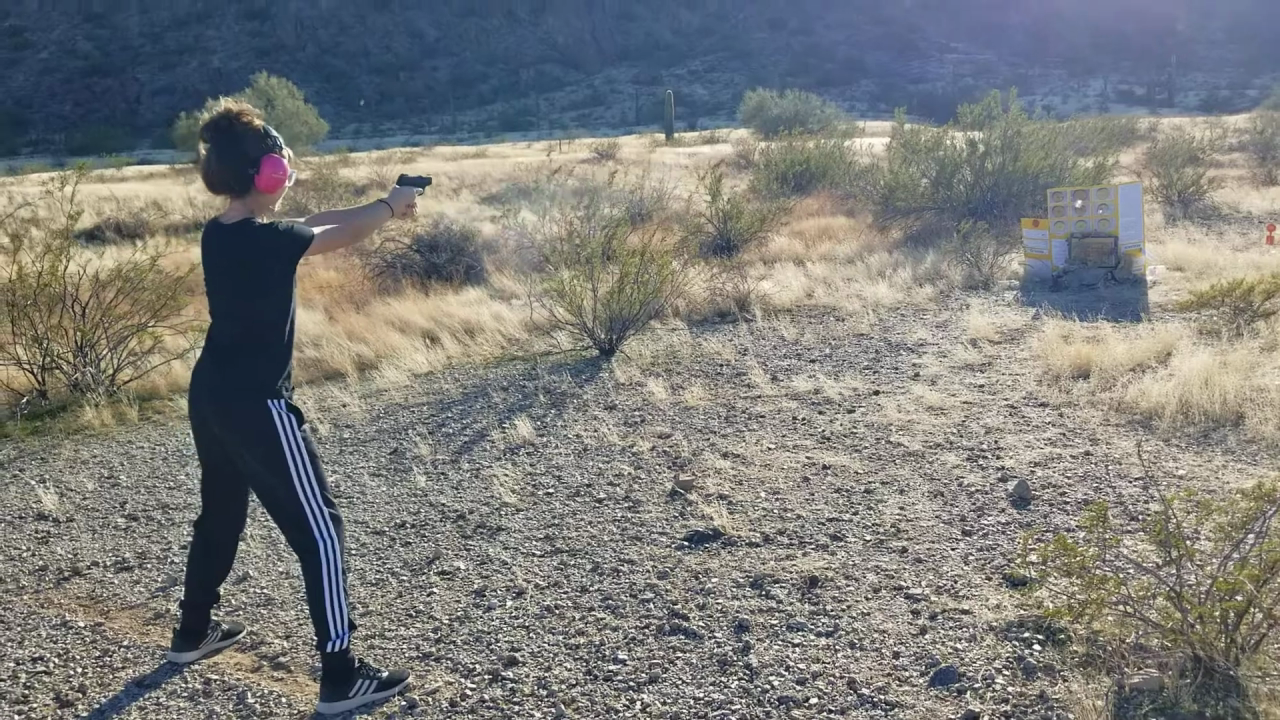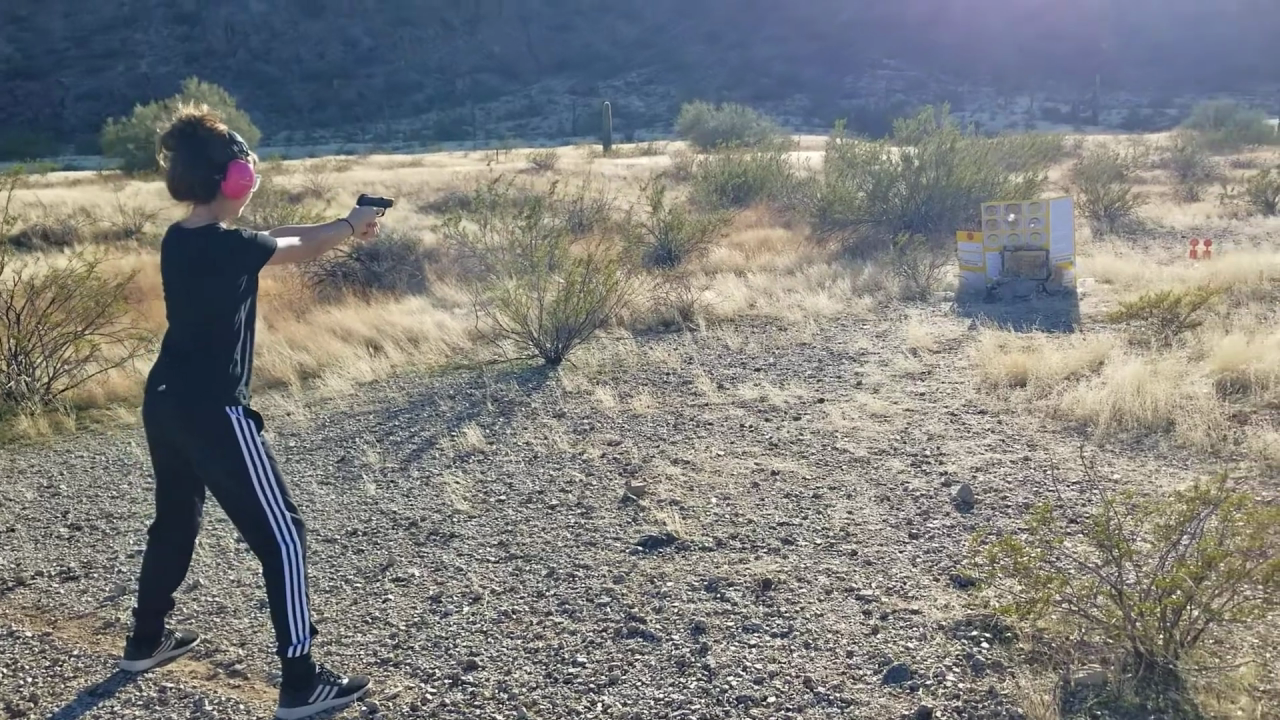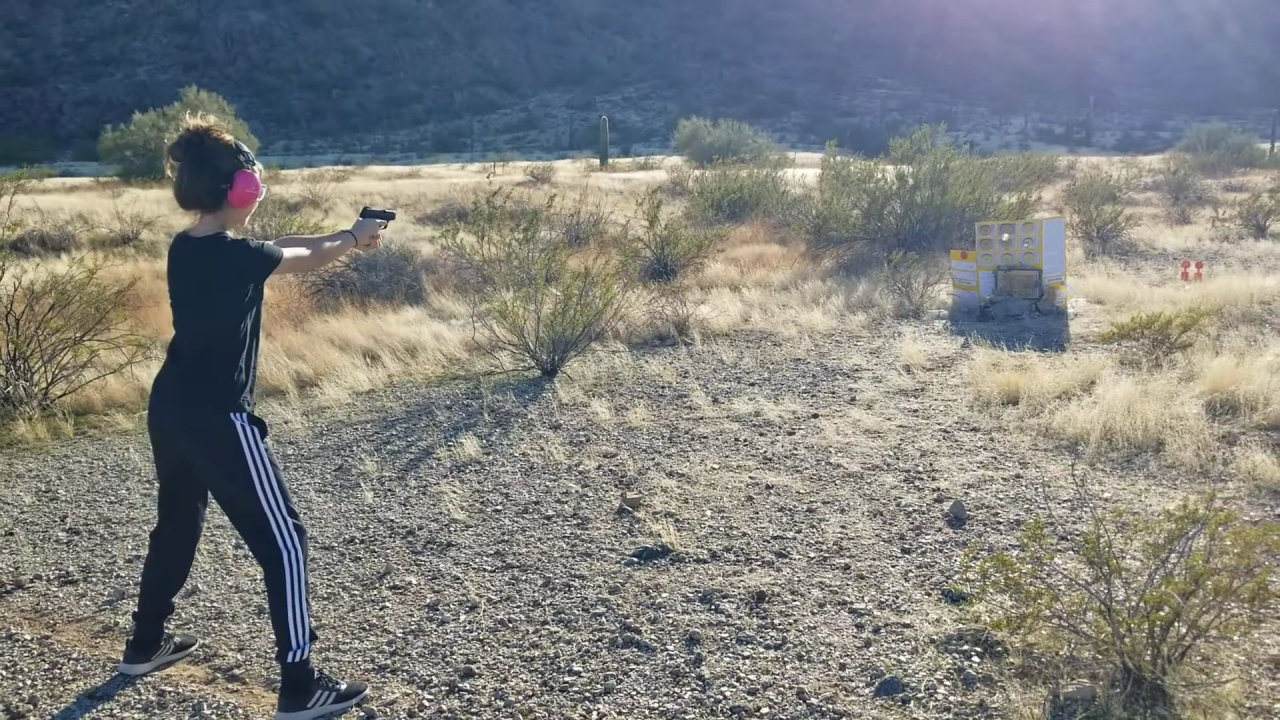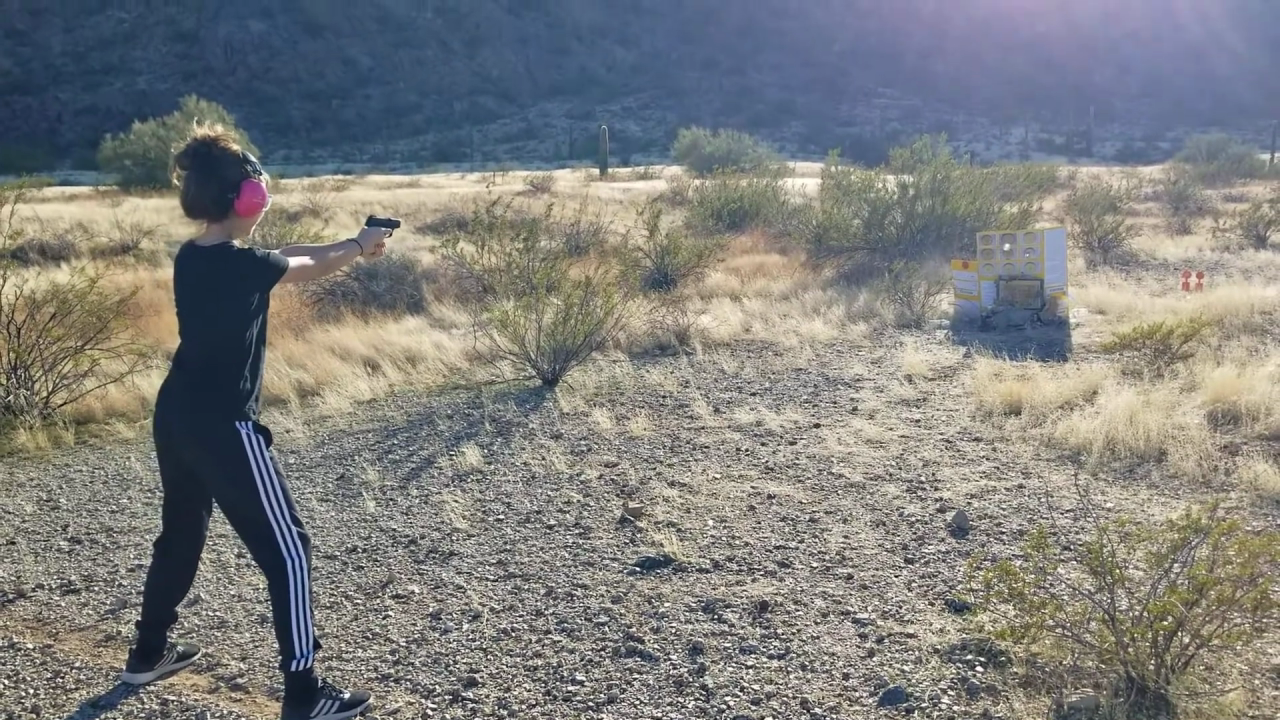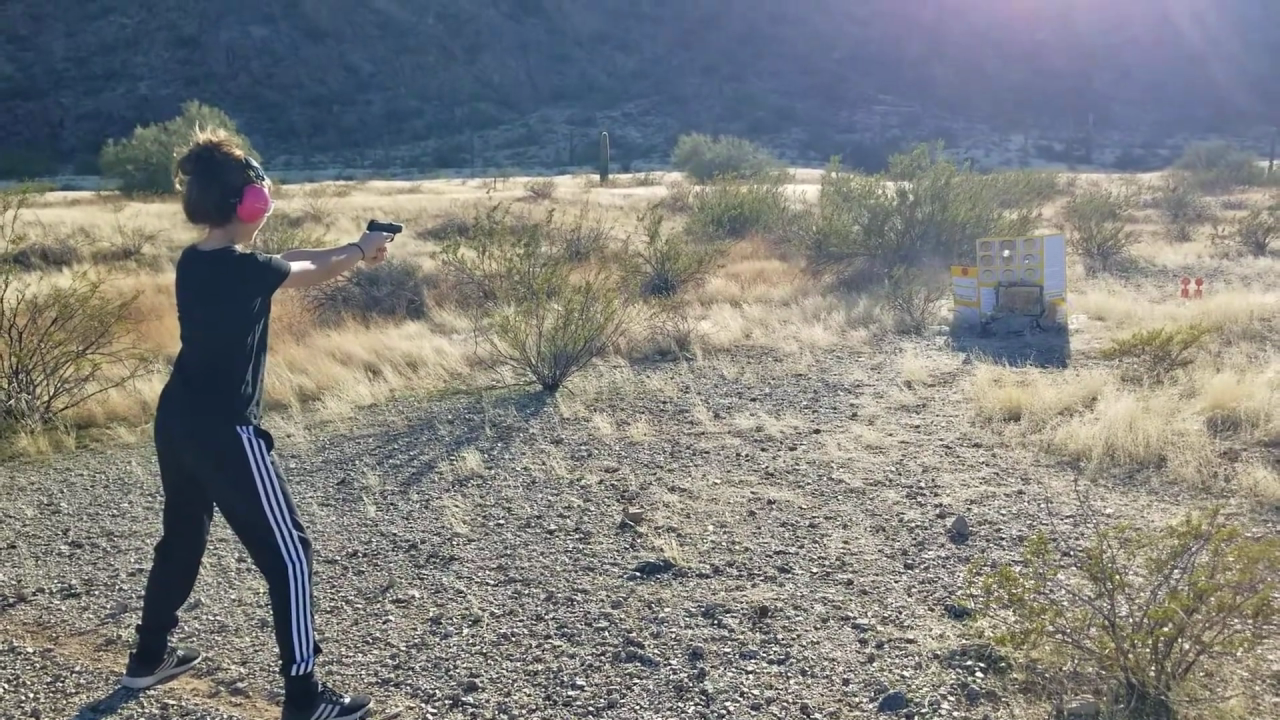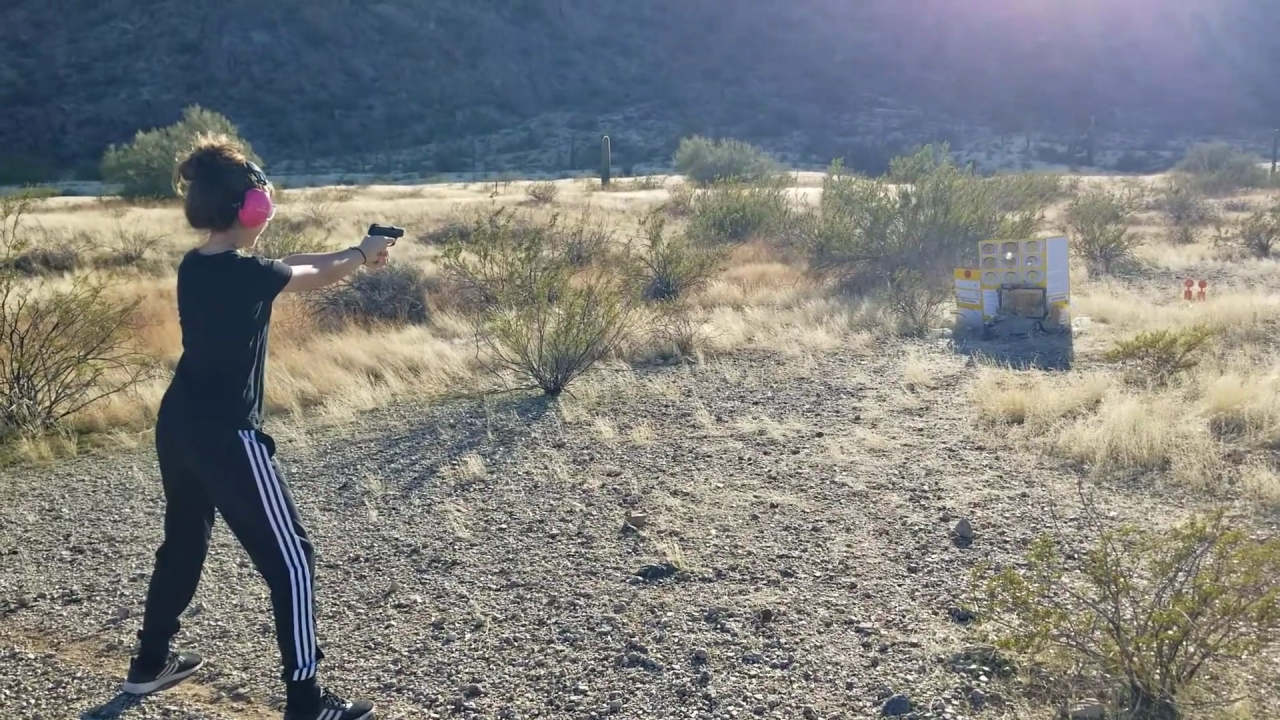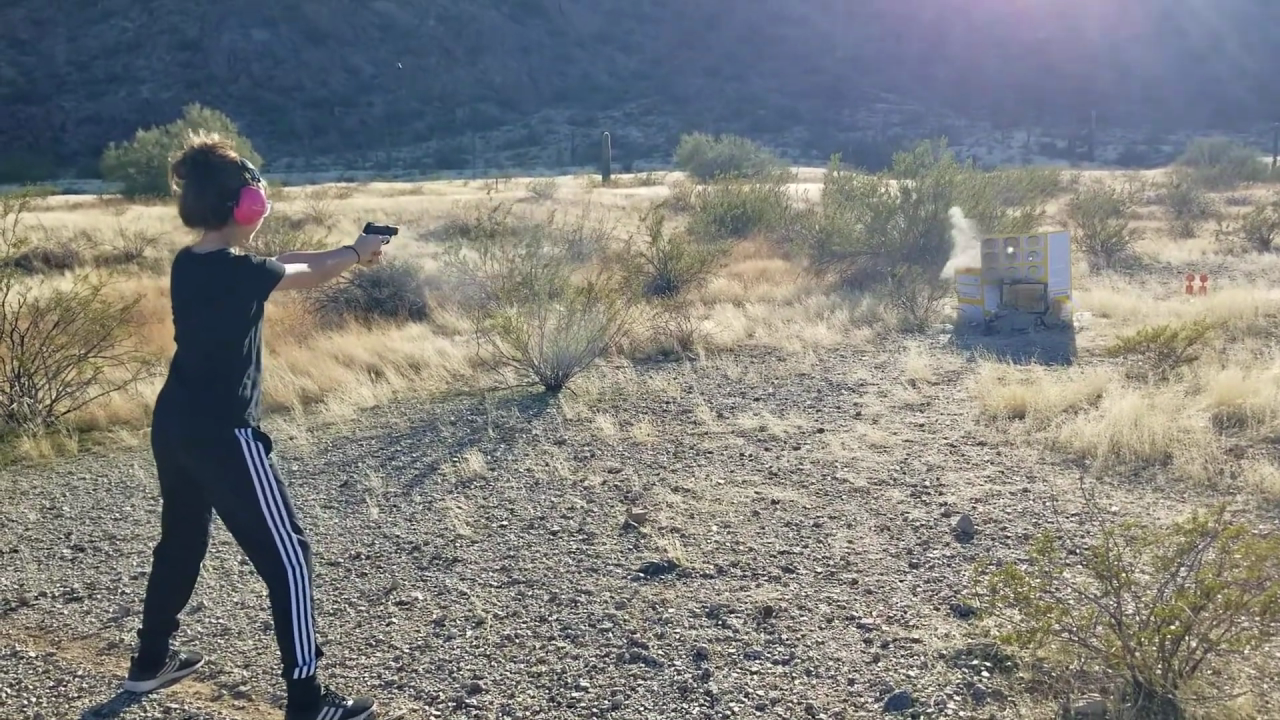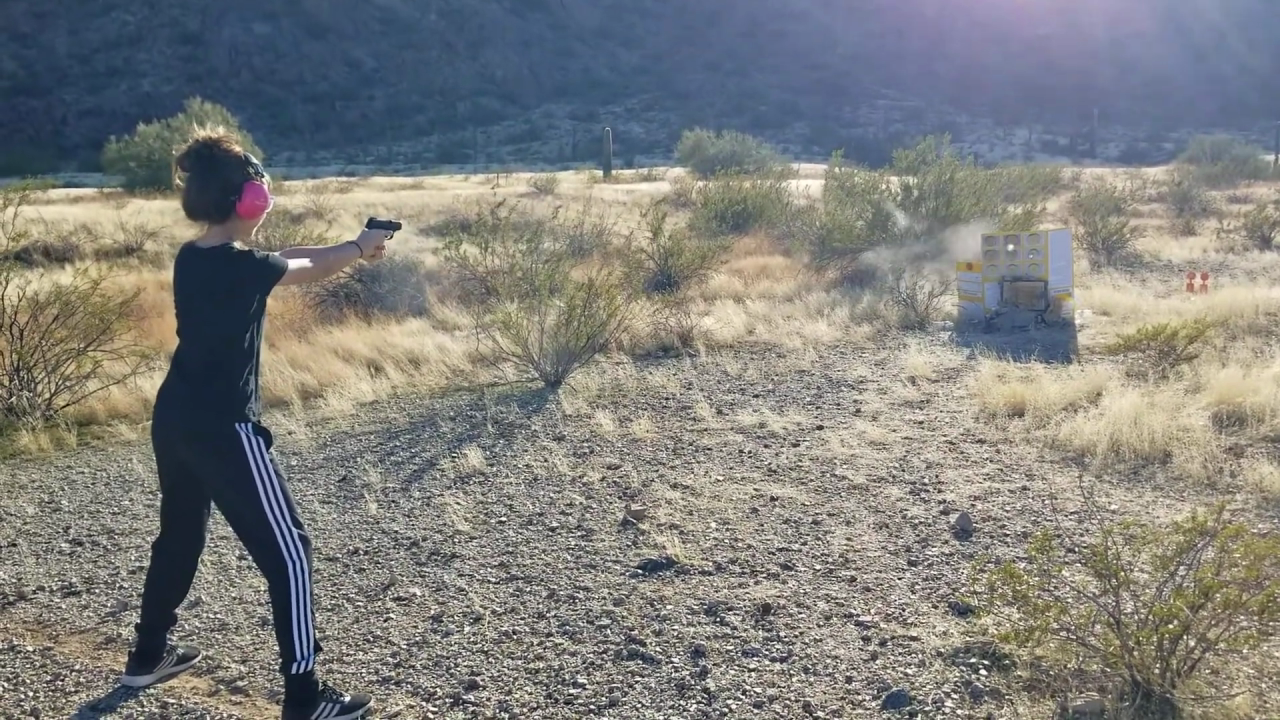
dt=0.5s
person 1, frame 1
left shoulder: (219, 234)
right shoulder: (265, 241)
left elbow: (316, 222)
right elbow: (341, 236)
left wrist: (381, 206)
right wrist: (391, 207)
left hip: (210, 395)
right hip: (255, 405)
left knee: (222, 510)
right knee: (319, 532)
left ankle: (193, 631)
person 1, frame 2
left shoulder: (179, 239)
right shoulder: (229, 246)
left elbow: (279, 236)
right elbow: (301, 247)
left wrist: (340, 225)
right wrist: (350, 225)
left hip: (166, 402)
right hip: (213, 412)
left knee: (175, 518)
right knee: (282, 537)
left ankle: (145, 640)
person 1, frame 3
left shoulder: (185, 248)
right shoulder: (236, 256)
left elbow: (281, 246)
right elbow: (306, 258)
left wrist: (344, 235)
right wrist: (354, 237)
left hip: (171, 407)
right hip: (218, 418)
left knee: (177, 523)
right knee: (282, 543)
left ankle: (145, 643)
person 1, frame 4
left shoulder: (190, 258)
right shoulder: (242, 266)
left elbow: (288, 256)
right elbow: (311, 267)
left wrist: (349, 244)
right wrist: (360, 246)
left hip: (176, 417)
right hip: (223, 427)
left knee: (180, 533)
right knee: (287, 552)
left ankle: (148, 653)
person 1, frame 5
left shoulder: (193, 262)
right shoulder: (244, 270)
left elbow: (291, 259)
right elbow: (313, 271)
left wrist: (351, 248)
right wrist: (361, 250)
left hip: (177, 421)
right hip: (225, 432)
left knee: (182, 537)
right knee: (288, 556)
left ankle: (149, 656)
person 1, frame 6
left shoulder: (194, 267)
right shoulder: (245, 274)
left elbow: (291, 265)
right elbow: (315, 276)
left wrist: (353, 253)
right wrist: (363, 255)
left hip: (178, 426)
right hip: (226, 437)
left knee: (183, 541)
right knee: (290, 562)
left ankle: (150, 663)
person 1, frame 7
left shoulder: (187, 264)
right shoulder: (238, 273)
left elbow: (283, 263)
right elbow: (307, 274)
left wrist: (345, 251)
right wrist: (356, 253)
left hip: (174, 425)
right hip: (223, 436)
left knee: (181, 540)
right knee: (287, 559)
left ankle: (150, 661)
person 1, frame 8
left shoulder: (191, 258)
right shoulder: (241, 267)
left elbow: (287, 257)
right elbow: (309, 269)
left wrist: (348, 246)
right wrist: (360, 248)
left hip: (175, 419)
right hip: (224, 430)
left knee: (179, 535)
right knee: (287, 554)
left ankle: (148, 655)
